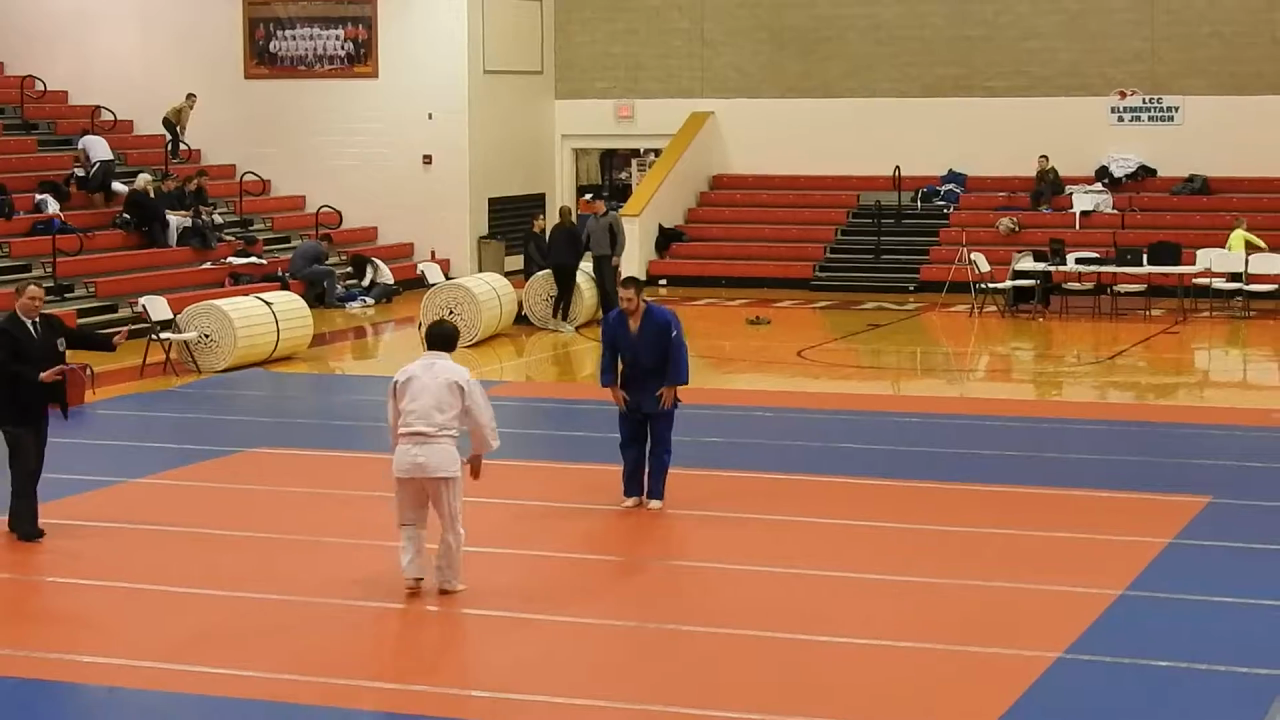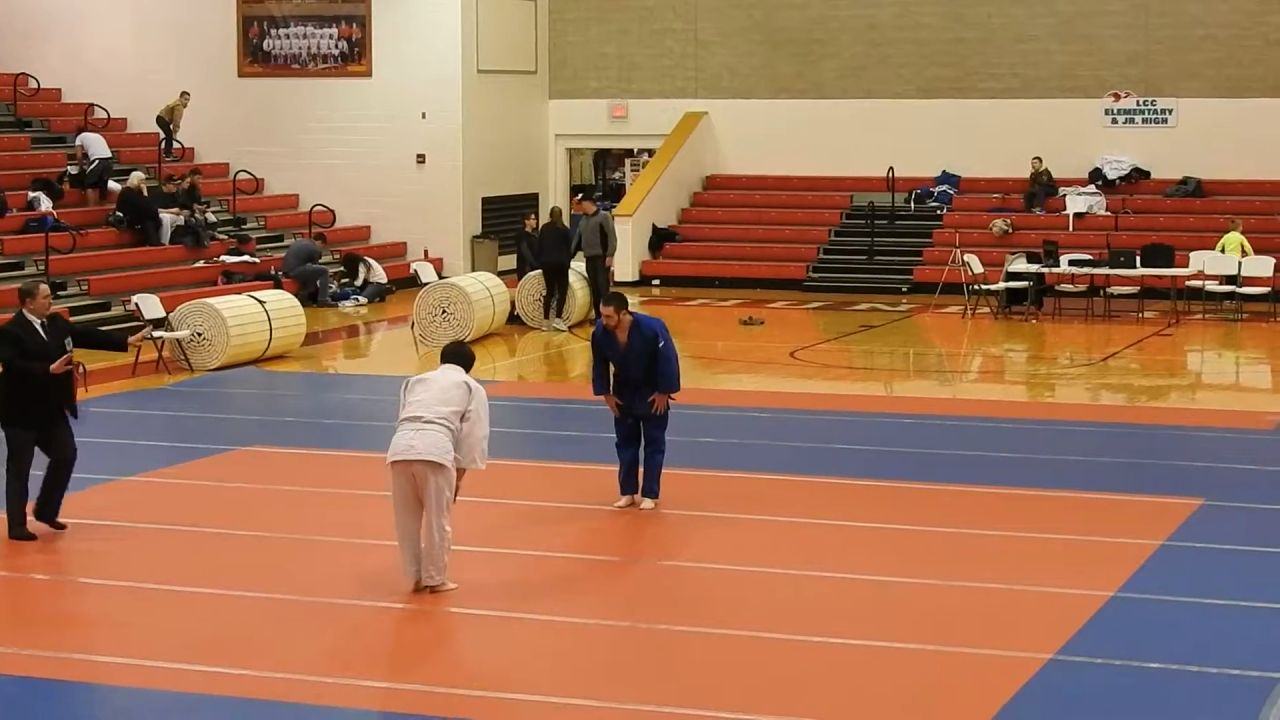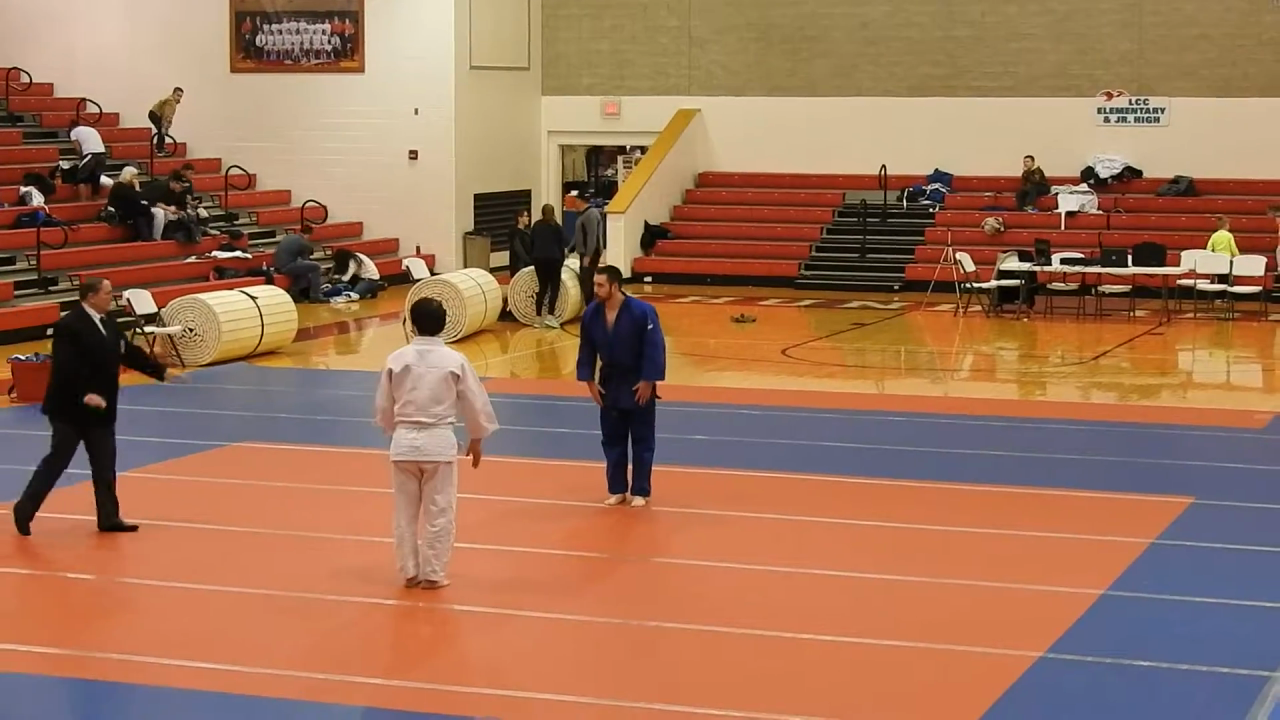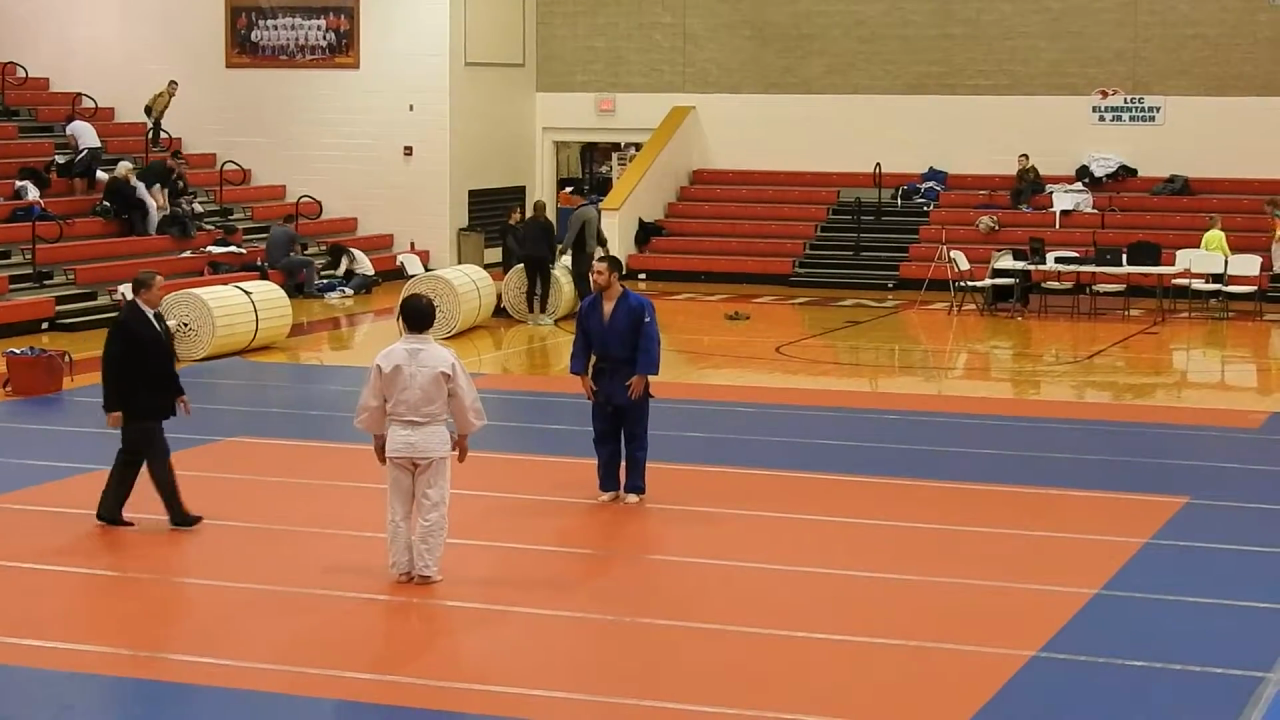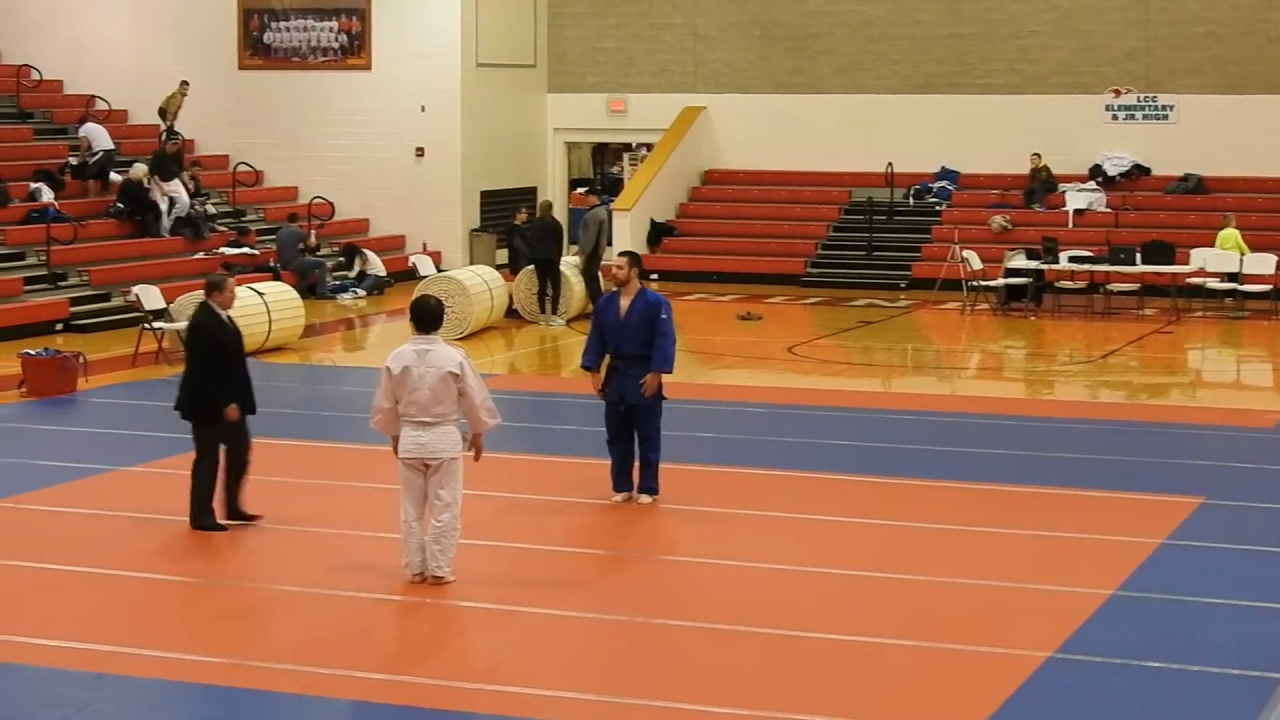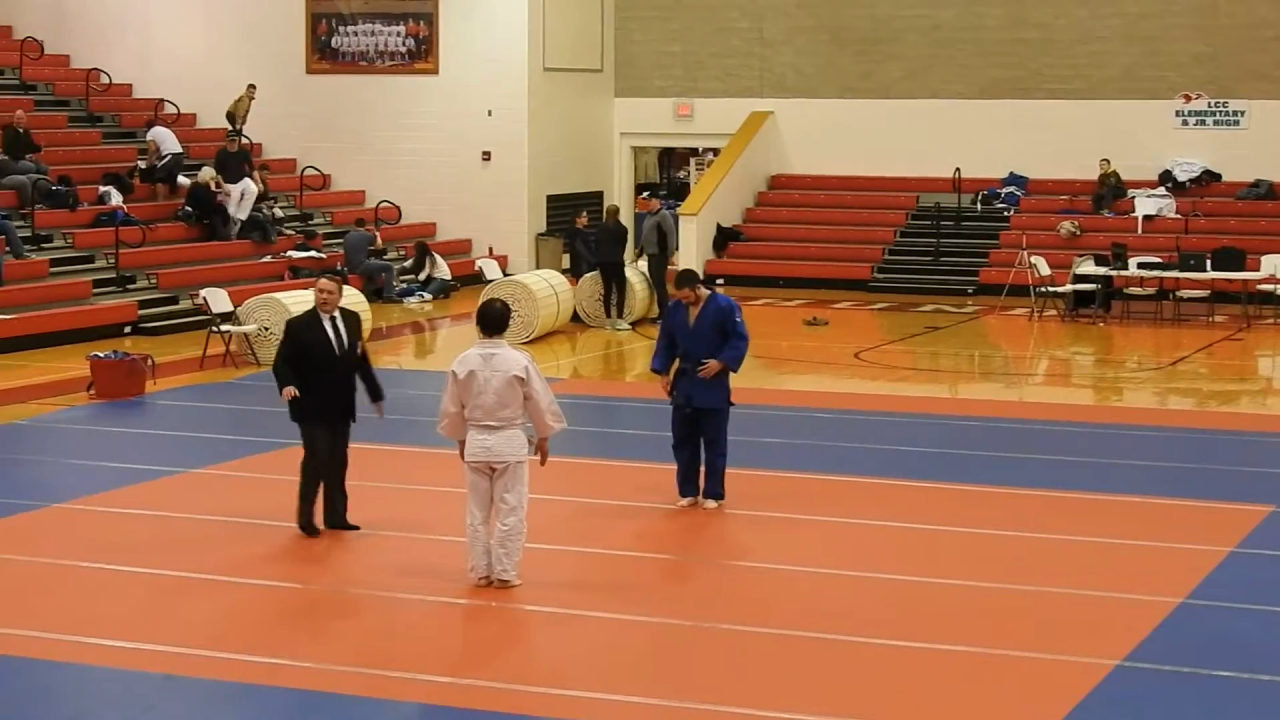
dt=0.5s
person 1, frame 1
left shoulder: (404, 374)
right shoulder: (460, 375)
left elbow: (393, 421)
right elbow: (480, 418)
right wrist: (478, 454)
left hip: (406, 455)
right hip: (441, 455)
left knee: (409, 521)
right knee: (450, 524)
left ankle: (412, 574)
right ankle: (448, 581)
person 1, frame 2
left shoulder: (416, 379)
right shoulder: (472, 387)
right elbow: (474, 434)
right wrist: (460, 473)
left hip: (401, 445)
right hip: (435, 447)
left knee: (406, 519)
right knee: (437, 520)
left ankle: (417, 577)
right ankle: (434, 579)
person 1, frame 3
left shoulder: (396, 360)
right shoulder: (455, 360)
left elbow: (383, 407)
right elbow: (475, 403)
right wrist: (476, 440)
left hip: (404, 442)
right hip: (439, 442)
left knee: (405, 513)
right knee: (439, 513)
left ankle: (410, 572)
right ankle: (433, 574)
person 1, frame 4
left shoulder: (386, 357)
right shoulder: (445, 357)
left elbow: (373, 402)
right elbow: (464, 400)
left wrist: (378, 436)
right wrist: (463, 435)
left hip: (397, 438)
right hip: (433, 439)
left knee: (398, 509)
right knee: (432, 509)
left ankle: (402, 568)
right ankle: (426, 569)
person 1, frame 5
left shoulder: (396, 358)
right shoulder: (454, 357)
left elbow: (385, 404)
right elbow: (474, 398)
left wrist: (394, 435)
right wrist: (477, 433)
left hip: (410, 439)
right hip: (444, 439)
left knee: (411, 509)
right knee: (444, 509)
left ankle: (415, 568)
right ankle: (438, 569)
person 1, frame 6
left shoulder: (462, 362)
right shoulder: (519, 361)
left elbow: (452, 408)
right elbow: (540, 402)
left wrist: (460, 440)
right wrist: (543, 437)
left hip: (476, 442)
right hip: (510, 443)
left knee: (477, 513)
right knee: (510, 512)
left ankle: (480, 572)
right ankle: (504, 573)
person 2, frame 1
left shoulder: (51, 323)
left elbow: (78, 337)
left wrist: (111, 342)
right wrist: (39, 377)
left hip: (38, 409)
left knee: (34, 466)
right knee: (24, 466)
right ankle: (24, 525)
person 2, frame 2
left shoulder: (56, 323)
left elbow: (88, 336)
left wrist: (126, 341)
right wrist: (49, 370)
left hip: (51, 409)
left knee: (65, 456)
left ankle: (45, 509)
person 2, frame 3
left shoulder: (107, 322)
right shoulder: (69, 326)
left elbow: (129, 353)
right elbow: (64, 367)
left wrist: (161, 372)
right wrist: (85, 394)
left hip: (102, 409)
right hip: (71, 408)
left knee: (105, 462)
right knee: (57, 461)
left ankle: (109, 518)
right ankle: (24, 510)
person 2, frame 4
left shoulder: (155, 317)
right shoulder: (125, 322)
left elbow: (165, 360)
right elbow: (111, 366)
left wrist: (177, 391)
right wrist: (114, 406)
left hip: (151, 401)
right hip: (135, 403)
left knee: (132, 454)
right knee: (158, 455)
left ankle: (109, 510)
right ankle: (178, 514)
person 2, frame 5
left shoulder: (219, 316)
right shoulder: (203, 324)
right elbow: (202, 370)
right wrist: (224, 402)
left hip: (227, 399)
right hip: (208, 404)
left knee: (241, 448)
right knee: (207, 457)
left ankle: (232, 506)
right ankle: (201, 516)
person 2, frame 6
left shoulder: (351, 320)
right shoulder: (298, 326)
left elbow: (360, 360)
right elbow: (282, 362)
left wrist: (375, 394)
right wrist: (287, 385)
left hip: (341, 405)
right hip: (311, 407)
left knee: (338, 461)
right knee: (316, 459)
left ankle: (335, 516)
right ankle: (306, 516)
person 3, frame 1
left shoulder: (664, 318)
right shoulder: (612, 320)
left elbow: (678, 353)
right elbow: (609, 355)
left wrist: (671, 386)
right wrist: (613, 387)
left hip: (658, 387)
right hip: (630, 386)
left knee: (660, 443)
right knee: (630, 441)
left ankle: (656, 494)
right ankle: (633, 492)
person 3, frame 2
left shoulder: (652, 328)
right shoulder: (600, 332)
left elbow: (668, 360)
right elbow: (600, 365)
left wrist: (664, 392)
right wrist: (606, 394)
left hip: (652, 391)
right hip: (623, 390)
left knee: (653, 441)
right knee: (625, 441)
left ankle: (650, 494)
right ankle: (627, 492)
person 3, frame 3
left shoulder: (642, 312)
right shoulder: (591, 314)
left elbow: (654, 348)
right elbow: (587, 349)
left wrist: (648, 381)
right wrist: (590, 381)
left hip: (638, 383)
right hip: (609, 383)
left knee: (642, 440)
right knee: (612, 439)
left ankle: (640, 492)
right ankle: (617, 489)
person 3, frame 4
left shoulder: (639, 305)
right shoulder: (588, 306)
left elbow: (649, 343)
right elbow: (581, 343)
left wrist: (641, 375)
right wrist: (583, 374)
left hip: (631, 379)
right hip: (601, 377)
left knee: (634, 437)
right knee: (604, 436)
left ankle: (633, 489)
right ankle: (609, 486)
person 3, frame 5
left shoulder: (655, 303)
right shoulder: (606, 303)
left elbow: (665, 340)
right elbow: (596, 339)
left wrist: (656, 373)
right wrist: (594, 371)
left hip: (644, 377)
right hip: (615, 376)
left knee: (647, 437)
right knee: (617, 436)
left ankle: (647, 489)
right ankle: (622, 487)
person 3, frame 6
left shoulder: (725, 307)
right shoulder: (675, 308)
left elbow: (740, 340)
right elbow: (666, 342)
left wrist: (722, 363)
right wrist: (663, 372)
left hip: (713, 383)
right hip: (684, 380)
left knee: (714, 443)
right knee: (683, 440)
left ankle: (713, 493)
right ankle: (688, 492)
